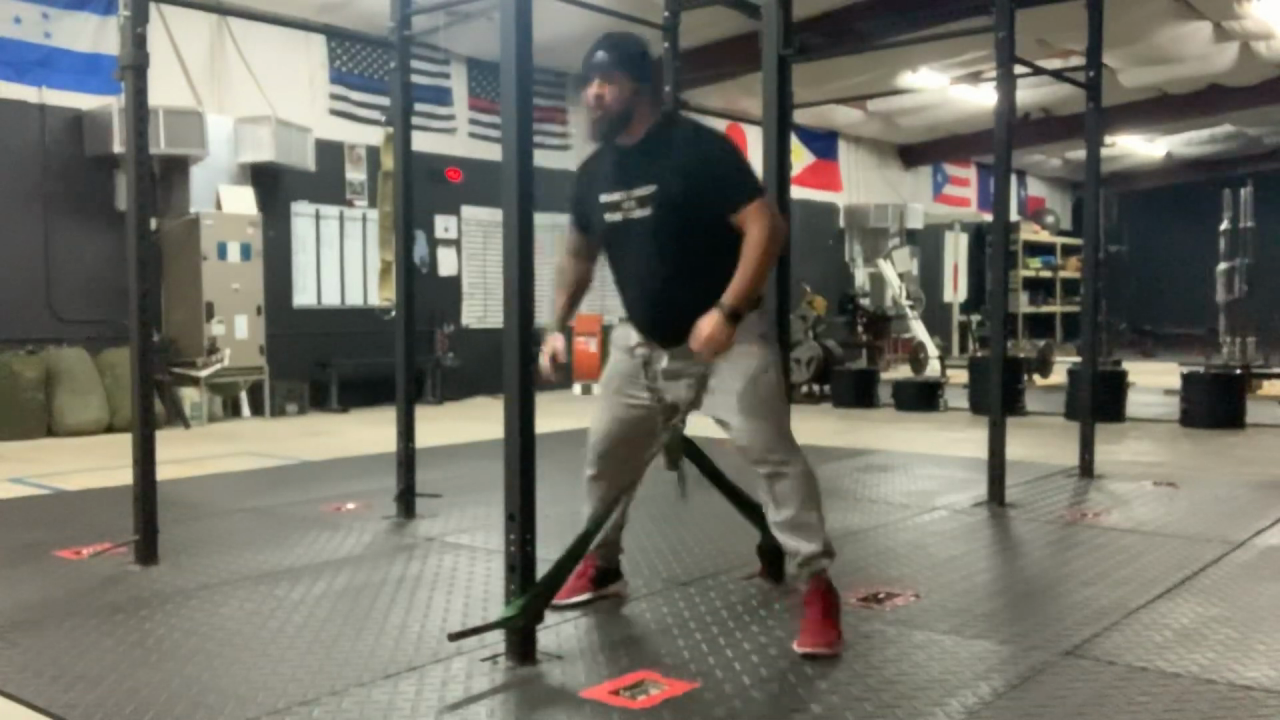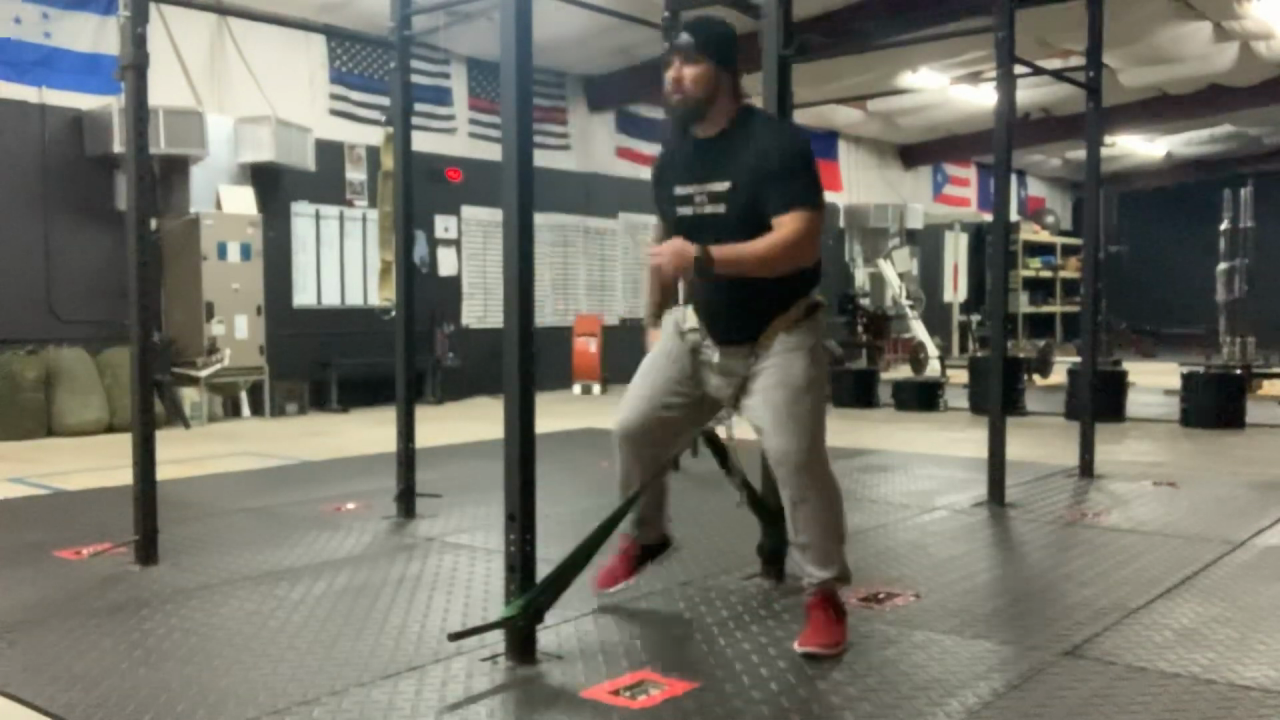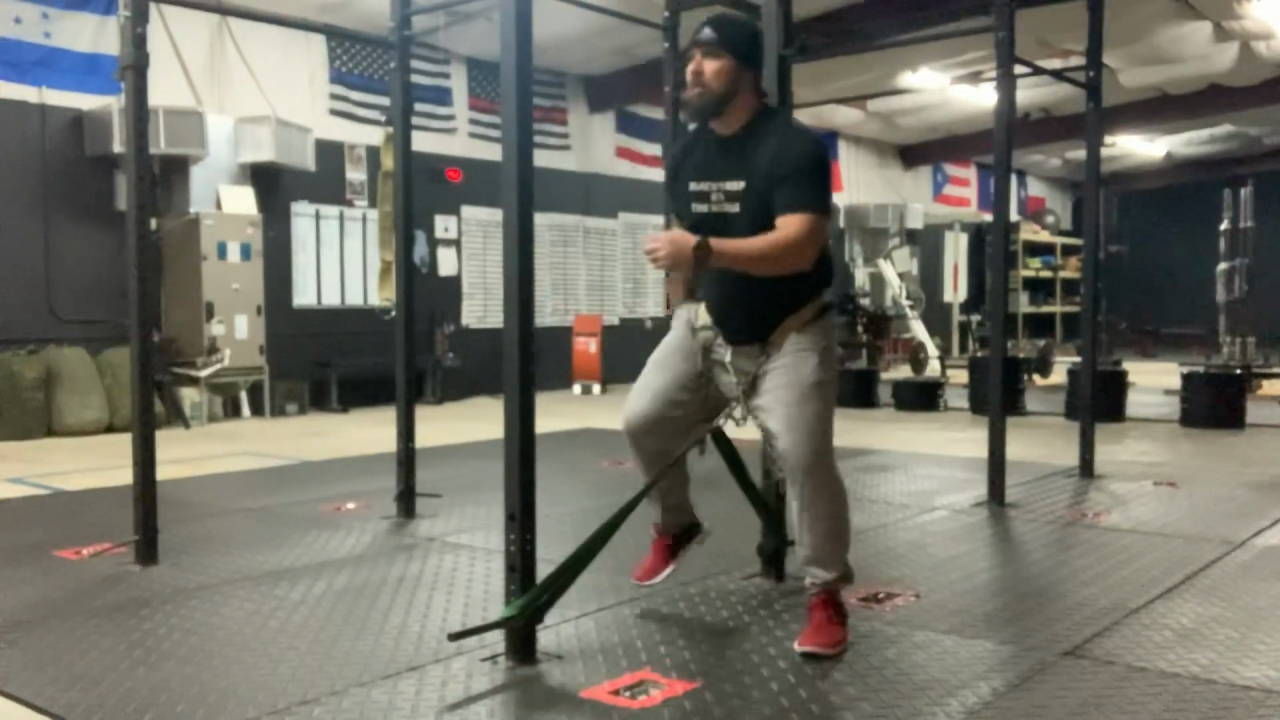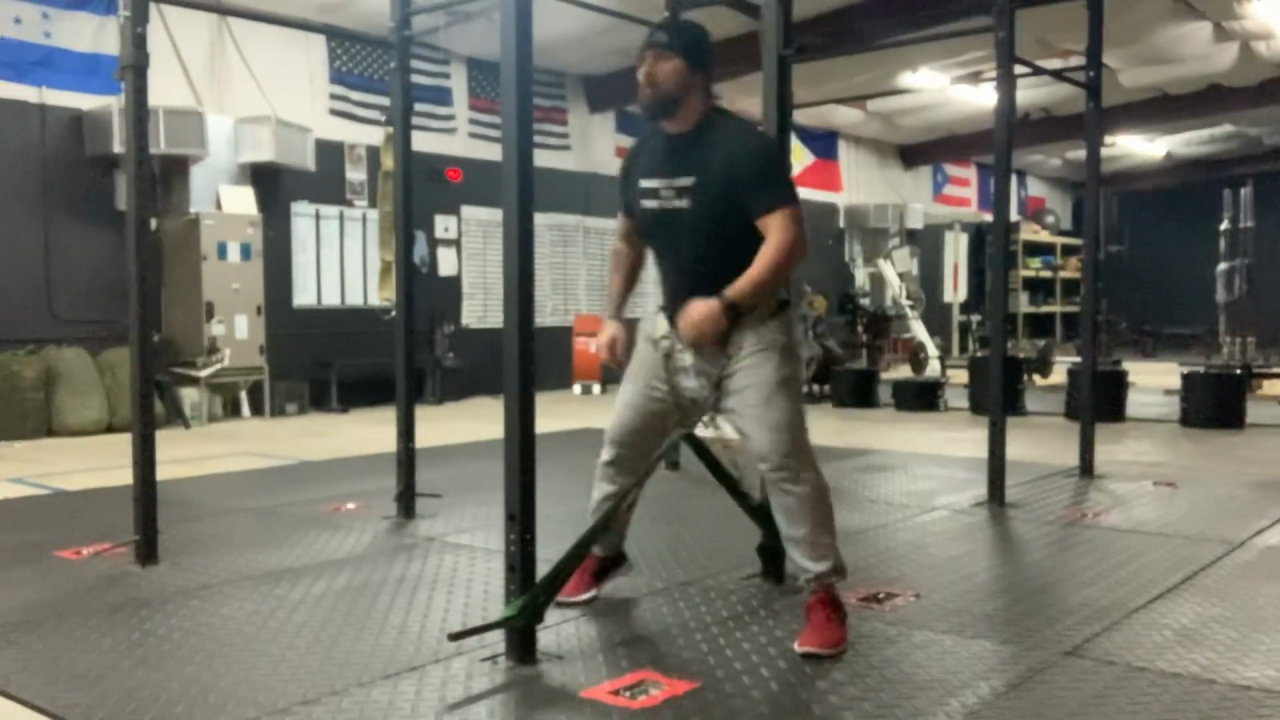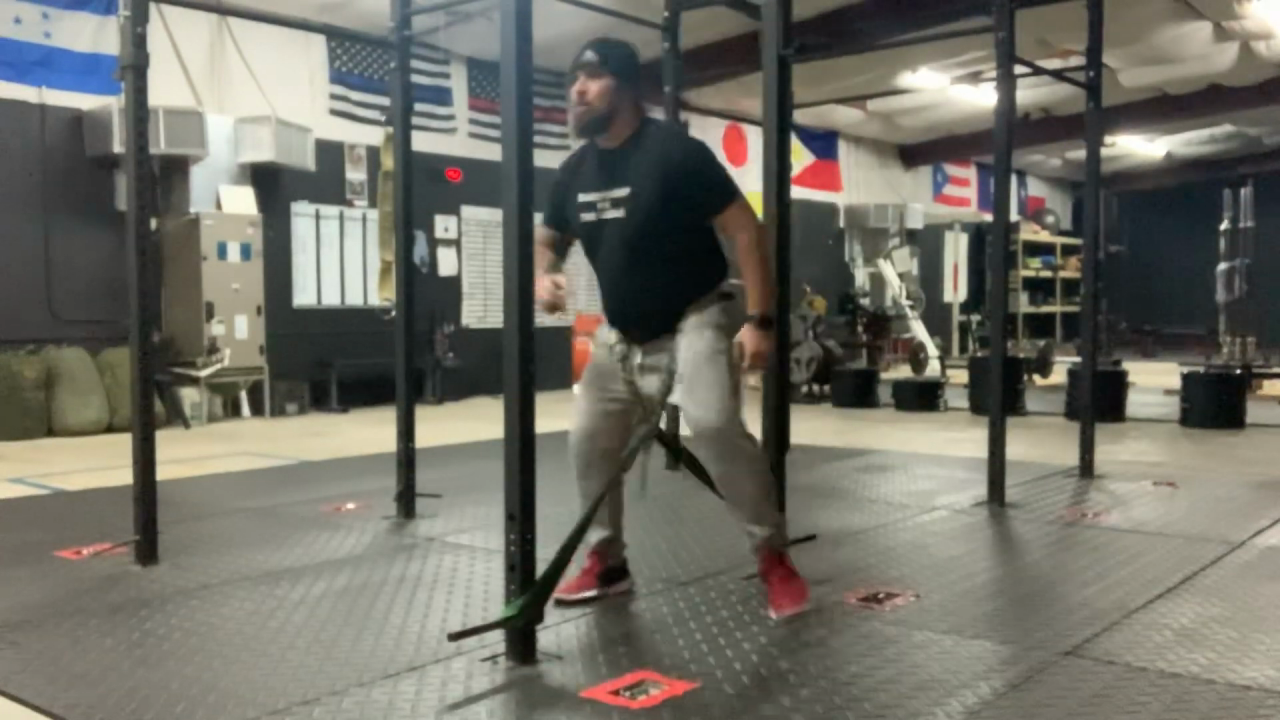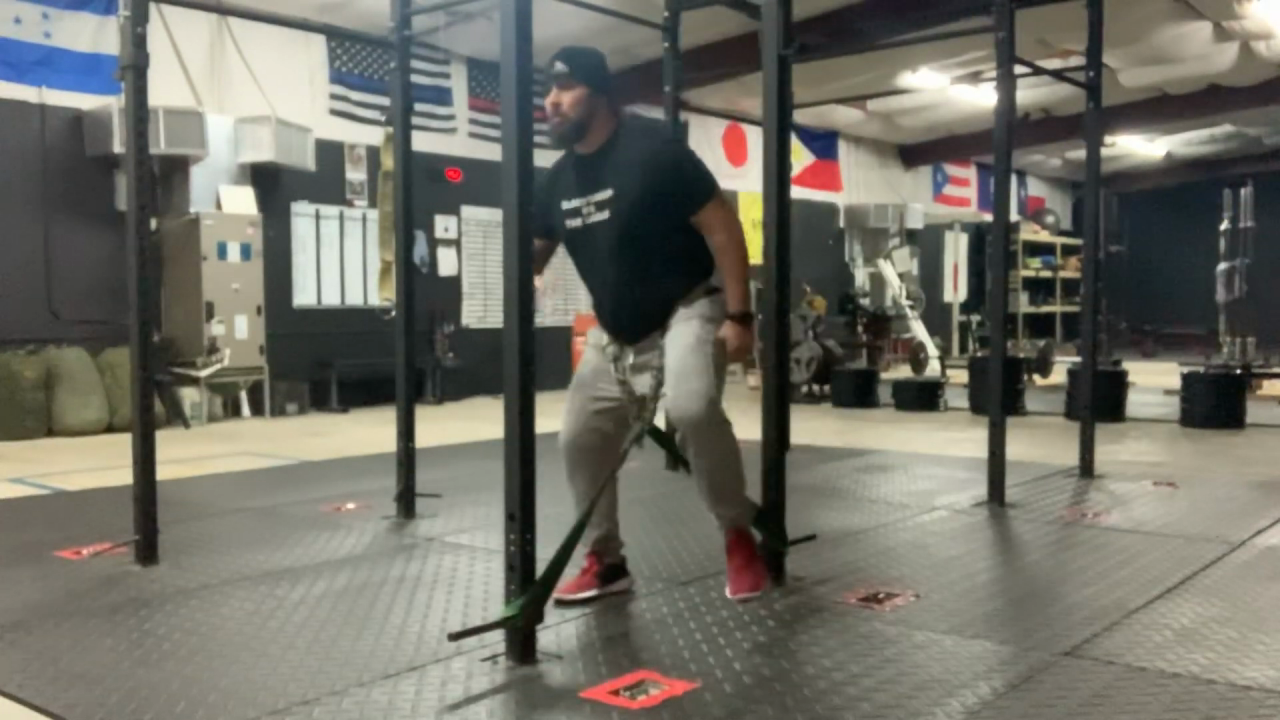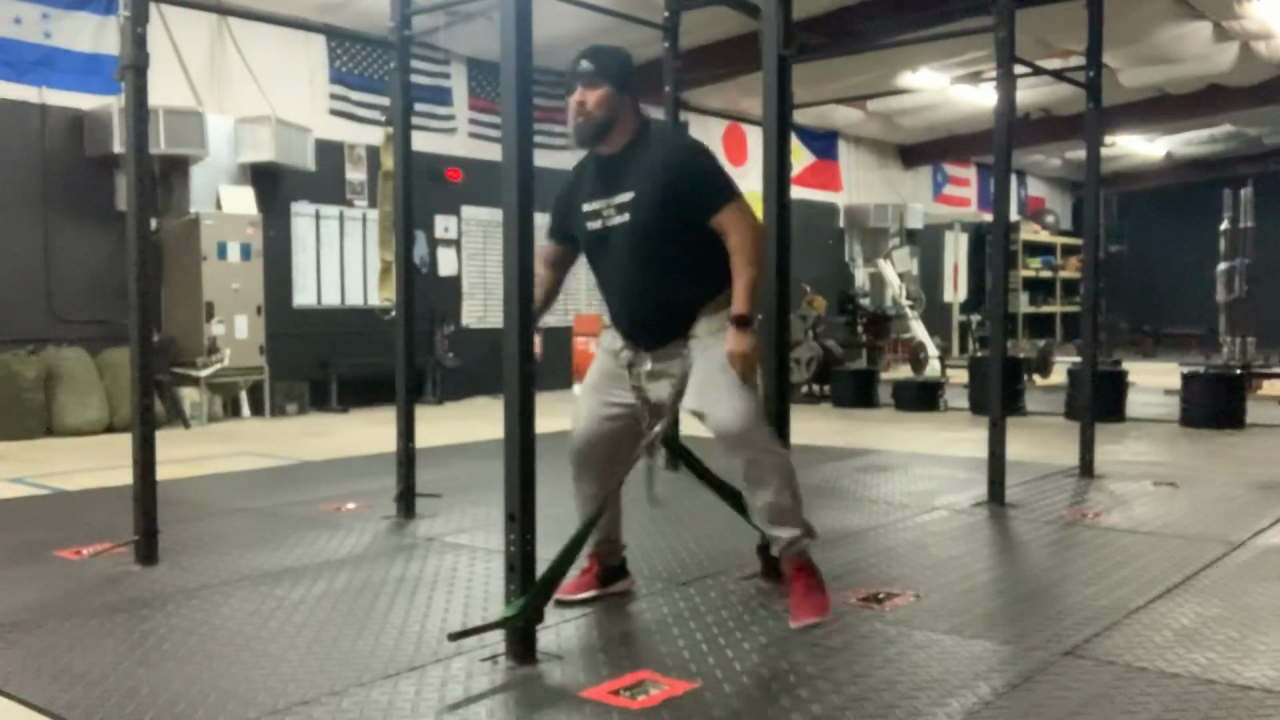
dt=0.2s
person 1, frame 1
left shoulder: (700, 148)
right shoulder: (594, 172)
left elbow: (765, 227)
right elbow: (578, 253)
left wrist: (730, 313)
right wrist: (557, 327)
left hip: (723, 332)
right hip: (645, 341)
left knee: (768, 447)
right knee: (607, 448)
left ankle: (817, 586)
right ankle: (600, 565)
person 1, frame 2
left shoulder: (779, 145)
right shoulder: (672, 158)
left elbow: (800, 243)
left wrist: (702, 259)
right wrist: (660, 317)
left hip: (778, 335)
right hip: (697, 329)
left knee: (798, 462)
right knee: (635, 428)
left ankle: (824, 596)
right ankle: (645, 537)
person 1, frame 3
left shoulder: (794, 148)
right shoulder: (687, 155)
left elbow: (799, 247)
left wrist: (701, 248)
right wrist: (683, 314)
left hip: (789, 336)
right hip: (708, 325)
left knee: (805, 462)
right knee: (643, 420)
left ankle: (826, 596)
right ankle: (675, 525)
person 1, frame 4
left shoulder: (744, 146)
right shoulder: (640, 156)
left elbow: (787, 239)
right elbow: (629, 241)
left wrist: (725, 305)
right wrist: (613, 316)
left hip: (748, 333)
right hip: (670, 332)
left knee: (781, 458)
right knee: (623, 439)
left ankle: (823, 594)
right ankle: (603, 554)
person 1, frame 5
left shoulder: (677, 153)
right shoulder: (575, 172)
left elbow: (745, 229)
right elbow: (547, 241)
left wrist: (759, 320)
right wrist: (544, 277)
left hip: (696, 321)
right hip: (624, 334)
left knee: (713, 425)
right knee: (591, 443)
left ankle: (771, 552)
right ankle: (607, 561)
person 1, frame 6
left shoulder: (655, 151)
right shoulder: (557, 181)
left elbow: (723, 227)
right elbow: (532, 254)
left wrist: (738, 316)
left hip: (686, 312)
right hip: (615, 334)
left knee: (692, 410)
right knee: (580, 440)
left ankle: (737, 531)
right ankle: (606, 561)
person 1, frame 7
left shoulder: (676, 155)
right shoulder: (579, 183)
left elbow: (743, 230)
right elbow: (550, 261)
left wrist: (742, 321)
left hip: (705, 325)
right hip: (630, 342)
left knee: (739, 426)
right knee: (590, 445)
left ankle: (796, 561)
right ankle: (607, 563)
